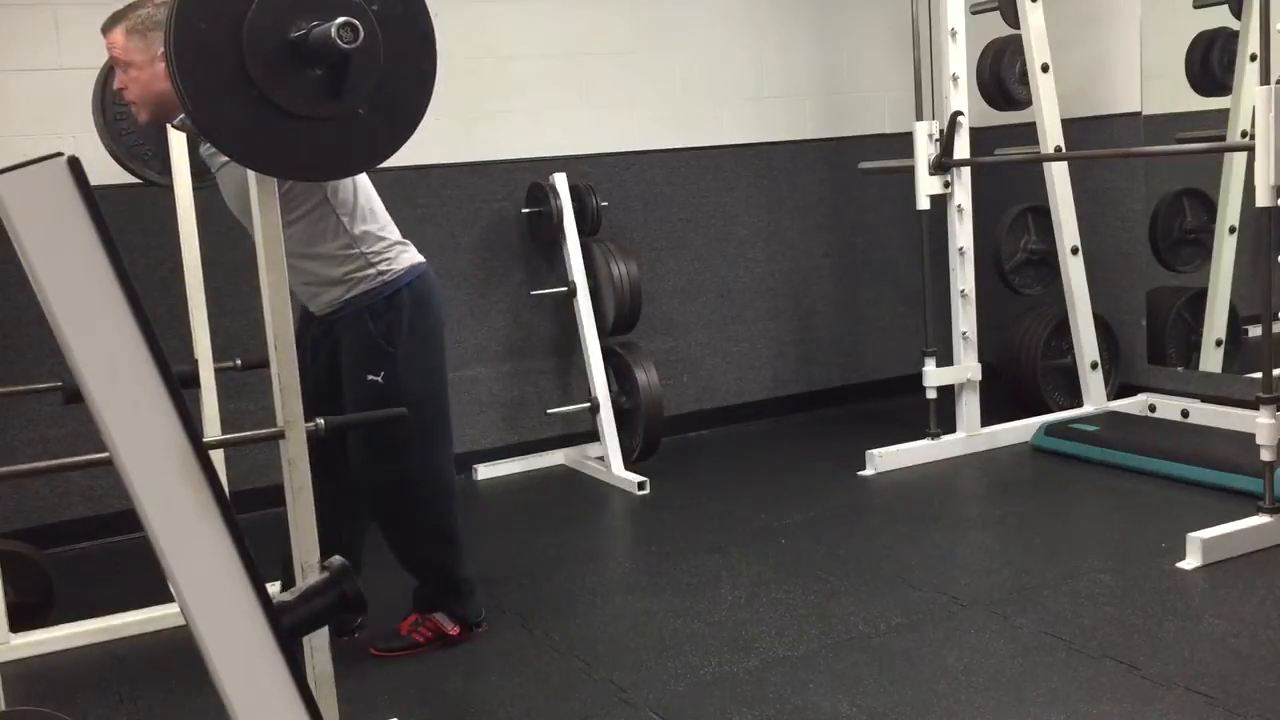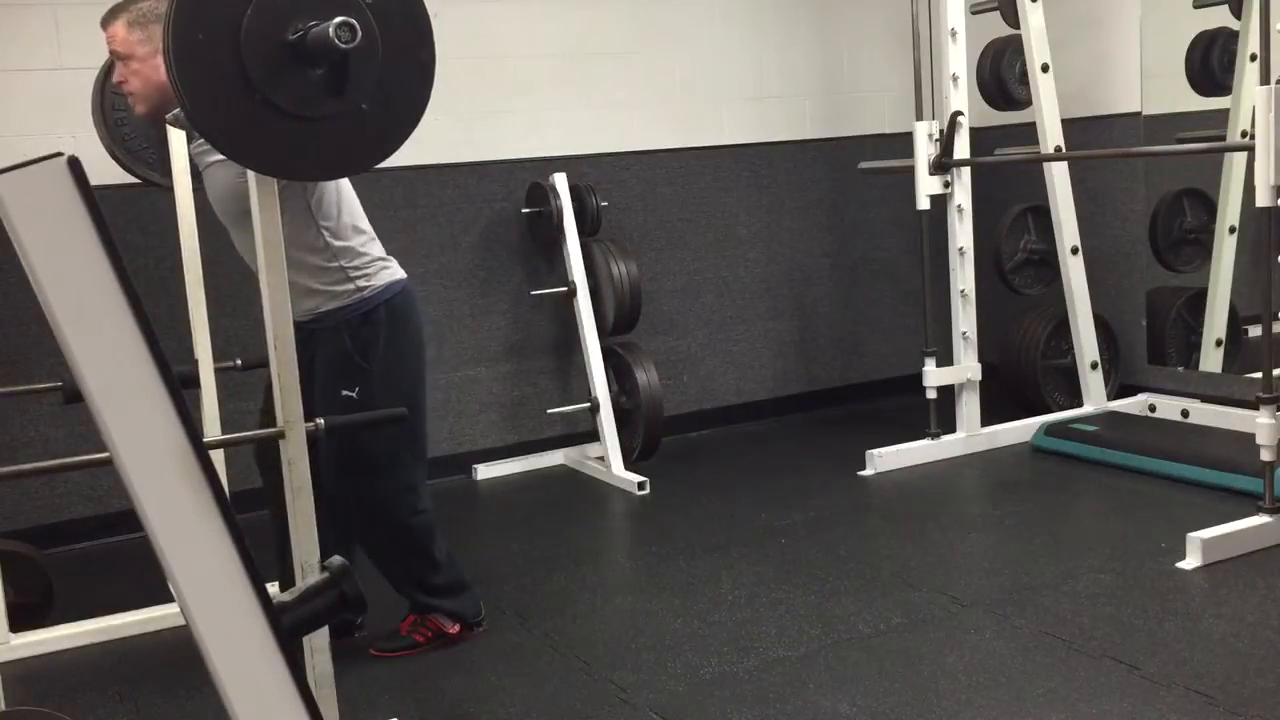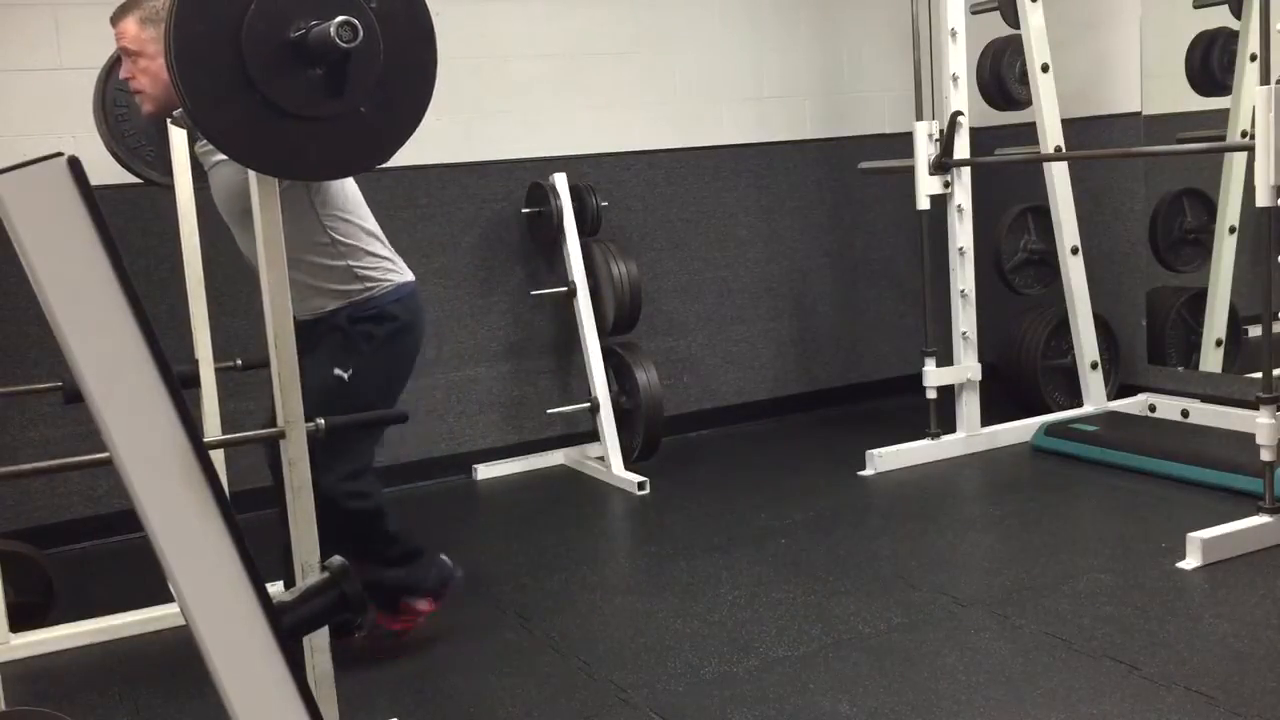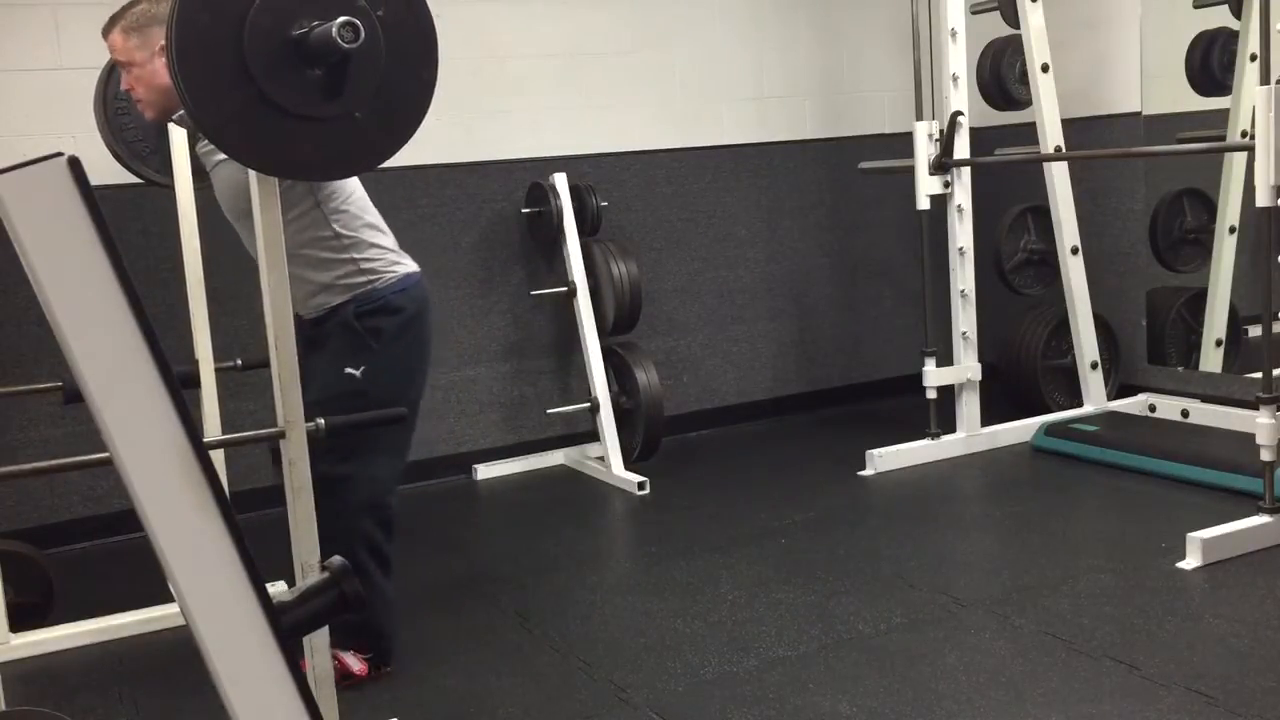
dt=0.7s
person 1, frame 1
right shoulder: (207, 128)
left hip: (385, 300)
right hip: (333, 305)
left knee: (400, 463)
right knee: (318, 459)
left ankle: (449, 606)
person 1, frame 2
right shoulder: (202, 128)
left hip: (364, 315)
right hip: (314, 319)
left knee: (373, 478)
right knee: (290, 464)
left ankle: (449, 607)
person 1, frame 3
right shoulder: (208, 129)
left hip: (371, 311)
right hip: (319, 317)
left knee: (320, 465)
right knee: (298, 462)
left ankle: (414, 580)
person 1, frame 4
right shoulder: (207, 126)
left hip: (378, 310)
right hip: (326, 314)
left knee: (344, 474)
right knee: (307, 464)
left ankle: (358, 641)
right ankle: (324, 615)
